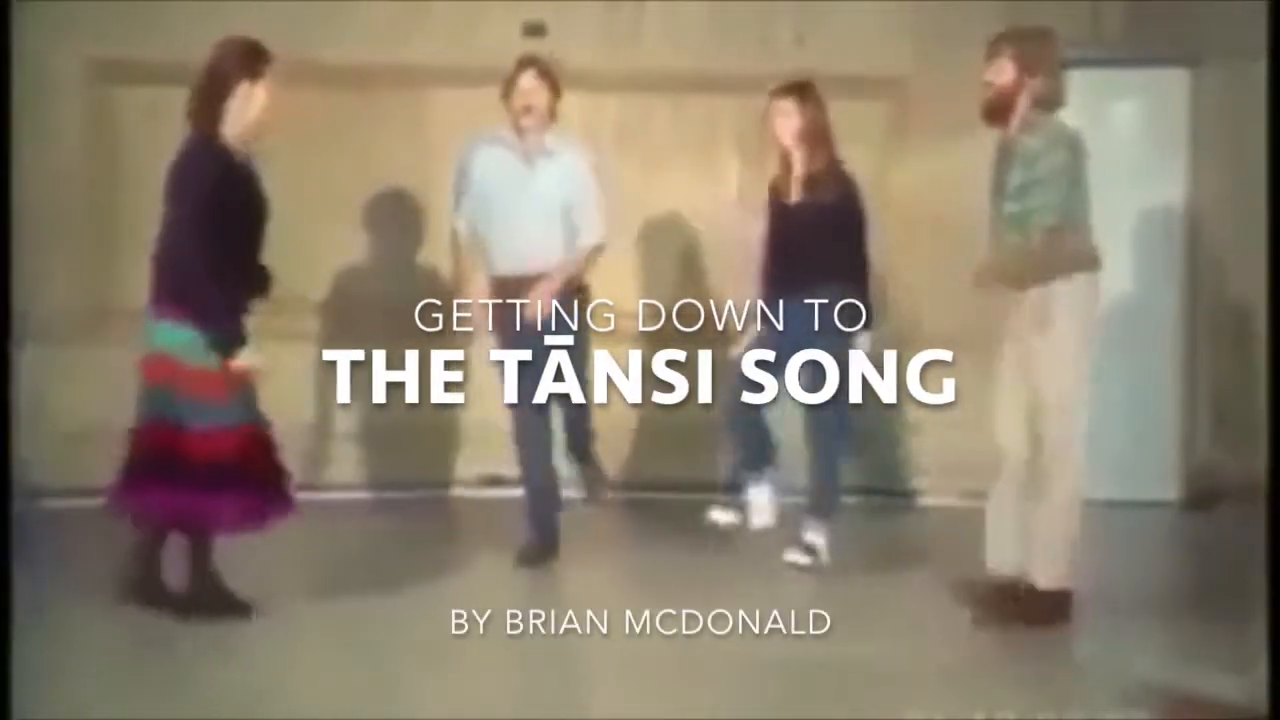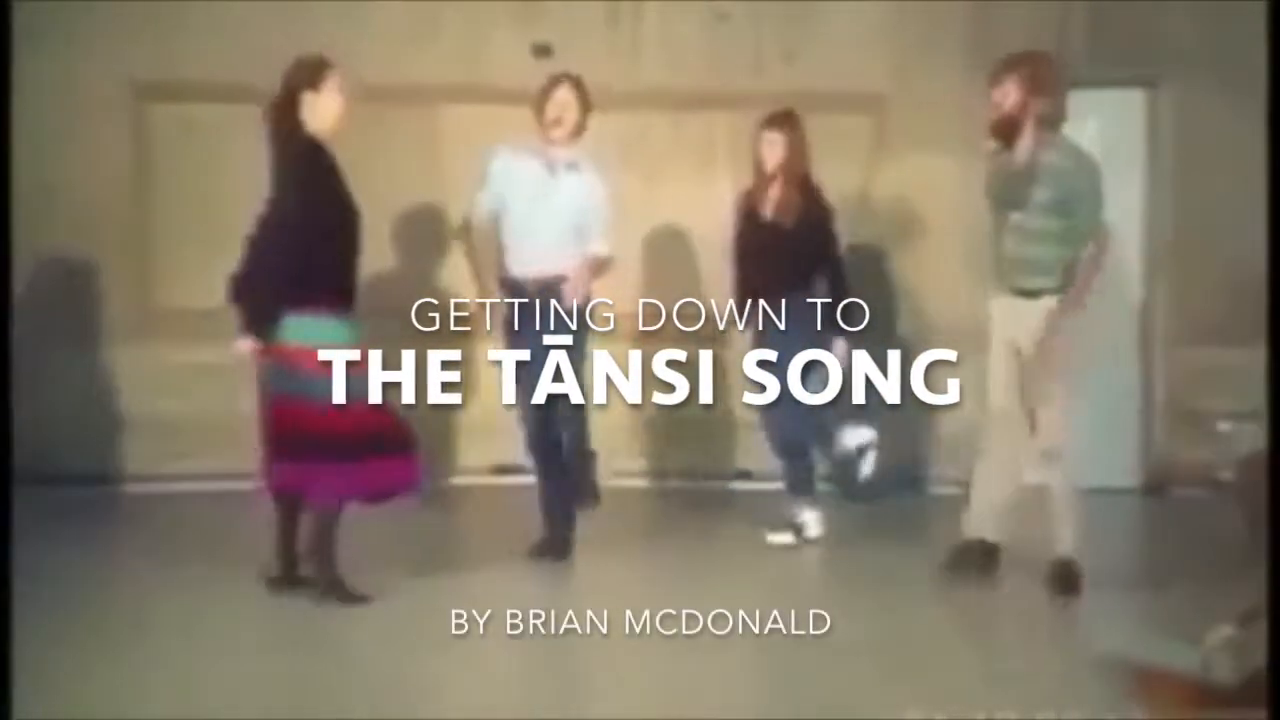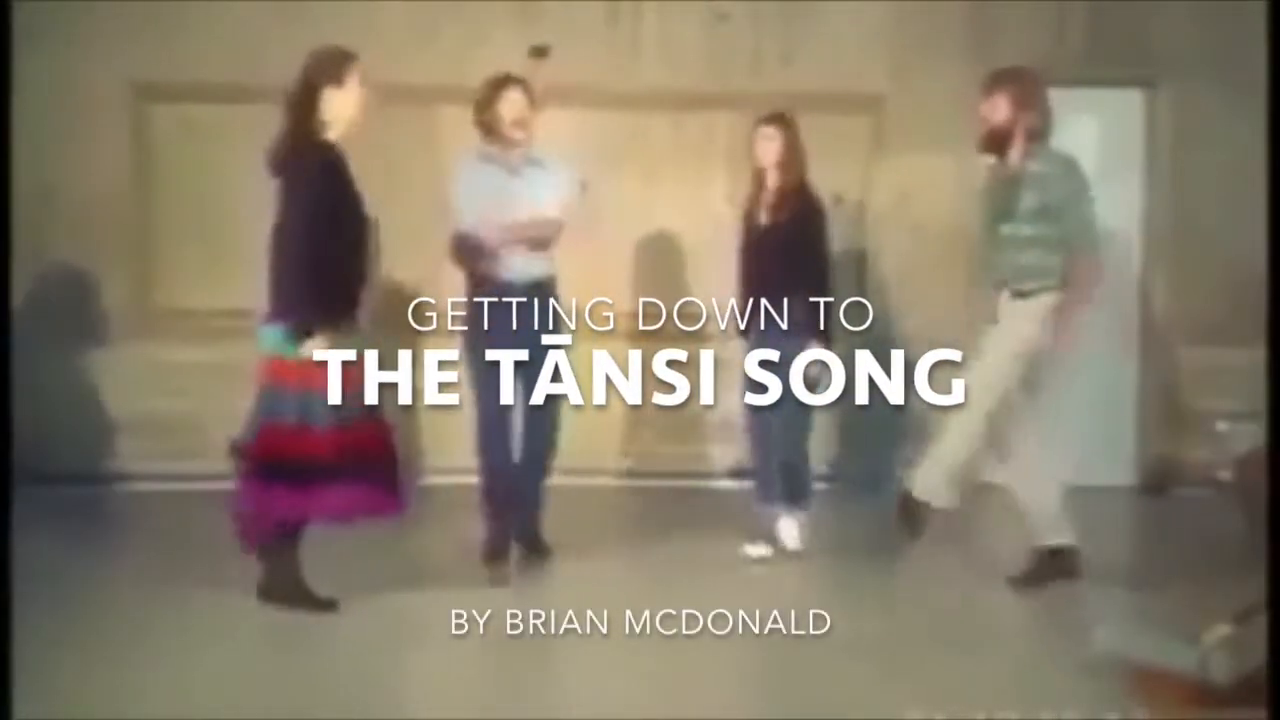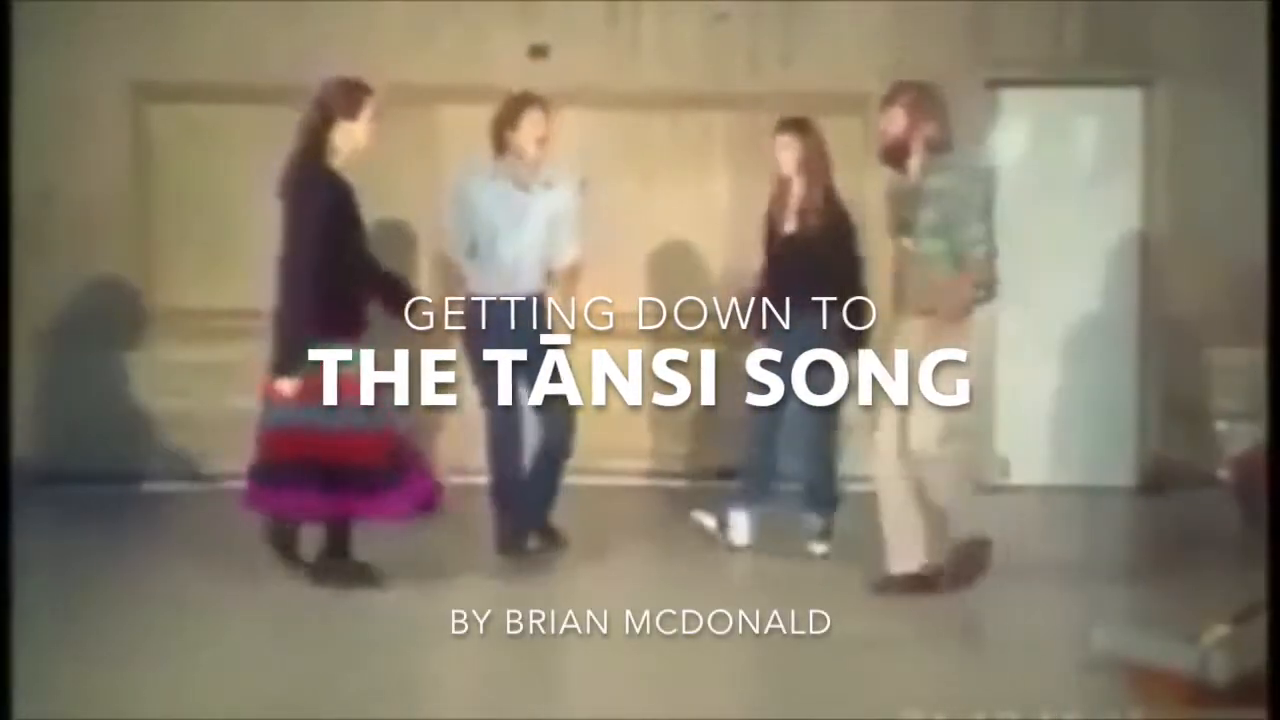
dt=1s
person 1, frame 1
left shoulder: (225, 158)
right shoulder: (206, 160)
right elbow: (193, 255)
left wrist: (258, 281)
right wrist: (230, 337)
left hip: (201, 325)
right hip: (194, 329)
left knee: (193, 449)
right knee: (199, 449)
left ankle: (150, 574)
right ankle: (199, 579)
person 1, frame 2
left shoulder: (302, 159)
right shoulder: (307, 160)
left elbow: (271, 239)
right elbow: (276, 242)
left wrist: (253, 311)
right wrist: (255, 322)
left hip: (305, 318)
right hip: (312, 321)
left knee: (311, 442)
right knee: (341, 438)
left ankle: (286, 562)
right ankle: (321, 566)
person 1, frame 3
left shoulder: (313, 157)
right shoulder: (316, 159)
right elbow: (296, 245)
left wrist: (324, 318)
right wrist: (307, 327)
left hip: (311, 322)
right hip: (307, 330)
left knee: (311, 446)
right knee: (317, 447)
right ankle: (282, 572)
person 1, frame 4
left shoulder: (322, 184)
right shoulder: (320, 188)
left elbow: (354, 263)
right elbow: (300, 277)
left wrist: (407, 300)
right wrist: (290, 362)
left hip: (329, 343)
right hip: (318, 350)
left knee: (318, 450)
right knee: (352, 448)
right ankle: (333, 557)
person 2, frame 1
left shoulder: (1053, 144)
right shoulder: (1015, 142)
left elbow: (1041, 238)
left wrist: (988, 275)
left hip: (1057, 297)
right hip: (1027, 298)
left knee: (1057, 441)
right knee: (1014, 438)
left ankle: (1049, 584)
right ankle: (1010, 573)
person 2, frame 2
left shoulder: (1073, 164)
right shoulder: (999, 162)
left elbow: (1091, 249)
left wrist: (1060, 321)
left hip: (1050, 311)
right hip: (1006, 305)
left knee: (1053, 434)
right knee: (998, 424)
left ankle: (1067, 554)
right ankle: (984, 537)
person 2, frame 3
left shoulder: (1057, 171)
right shoulder: (998, 175)
left elbow: (1086, 257)
left wrist: (1060, 322)
right wrist: (995, 308)
left hip: (1046, 310)
right hip: (1014, 307)
left knee: (977, 391)
left ankle: (926, 491)
right ankle: (1054, 547)
person 2, frame 4
left shoulder: (958, 181)
right shoulder: (901, 188)
left elbow: (980, 268)
left wrist: (945, 325)
left hip: (955, 323)
right hip: (915, 324)
left knee: (929, 441)
right knee: (892, 442)
left ankle: (964, 539)
right ankle: (912, 563)
person 3, frame 1
left shoulder: (573, 161)
right shoulder: (480, 157)
left elbow: (591, 241)
right elbow: (465, 226)
left wrist: (551, 285)
right wrist: (474, 279)
left hip: (561, 292)
right hip: (509, 298)
right knee: (527, 414)
left ankle: (581, 451)
right ankle: (543, 528)
person 3, frame 2
left shoulder: (589, 181)
right shoulder: (506, 161)
left elbow: (601, 252)
right elbow: (483, 224)
left wrist: (586, 274)
right wrist: (489, 282)
left hip: (564, 298)
right hip: (519, 297)
left knee: (560, 396)
right knee: (535, 412)
left ankle: (580, 474)
right ankle: (558, 524)
person 3, frame 3
left shoulder: (552, 172)
right shoulder: (469, 173)
left elbow: (550, 229)
right elbow: (463, 244)
left wrist: (507, 230)
right wrist: (481, 256)
left hip: (538, 298)
right hip: (490, 300)
left knee: (543, 415)
right knee: (494, 417)
left ankle: (527, 519)
right ankle: (500, 527)
person 3, frame 4
left shoulder: (560, 192)
right shoulder: (473, 189)
left elbow: (568, 257)
right elbow: (458, 258)
left wrist: (565, 292)
right wrist: (470, 306)
left hip: (534, 312)
right hip: (487, 315)
left knee: (560, 417)
right knee: (504, 420)
left ankle: (534, 512)
right ankle: (511, 522)
person 4, frame 1
left shoulder: (836, 187)
right shoulder: (780, 186)
left elbow: (854, 260)
left wrist: (857, 325)
left hip: (825, 317)
right hip: (785, 315)
left knee: (824, 424)
right knee: (742, 402)
left ankle: (816, 533)
right ankle: (755, 492)
person 4, frame 2
left shoulder: (809, 204)
right shoulder: (752, 201)
left elbow: (831, 269)
left wrist: (839, 330)
right wrist: (747, 312)
left hip: (799, 317)
right hip: (768, 319)
left knee: (785, 417)
right knee: (780, 420)
right ankle: (806, 514)
person 4, frame 3
left shoulder: (803, 205)
right shoulder: (756, 206)
left elbow: (817, 275)
left wrist: (817, 336)
right wrist: (747, 325)
left hip: (795, 330)
right hip: (764, 328)
left knee: (788, 427)
right knee: (762, 427)
left ankle: (792, 516)
right ankle: (777, 521)
person 4, frame 4
left shoulder: (831, 215)
right shoulder: (778, 209)
left elbow: (849, 283)
left wrist: (847, 343)
right wrist: (764, 329)
left hip: (819, 334)
right hip: (781, 332)
left knee: (816, 433)
right knee: (762, 425)
left ankle: (822, 523)
right ankle: (740, 517)
